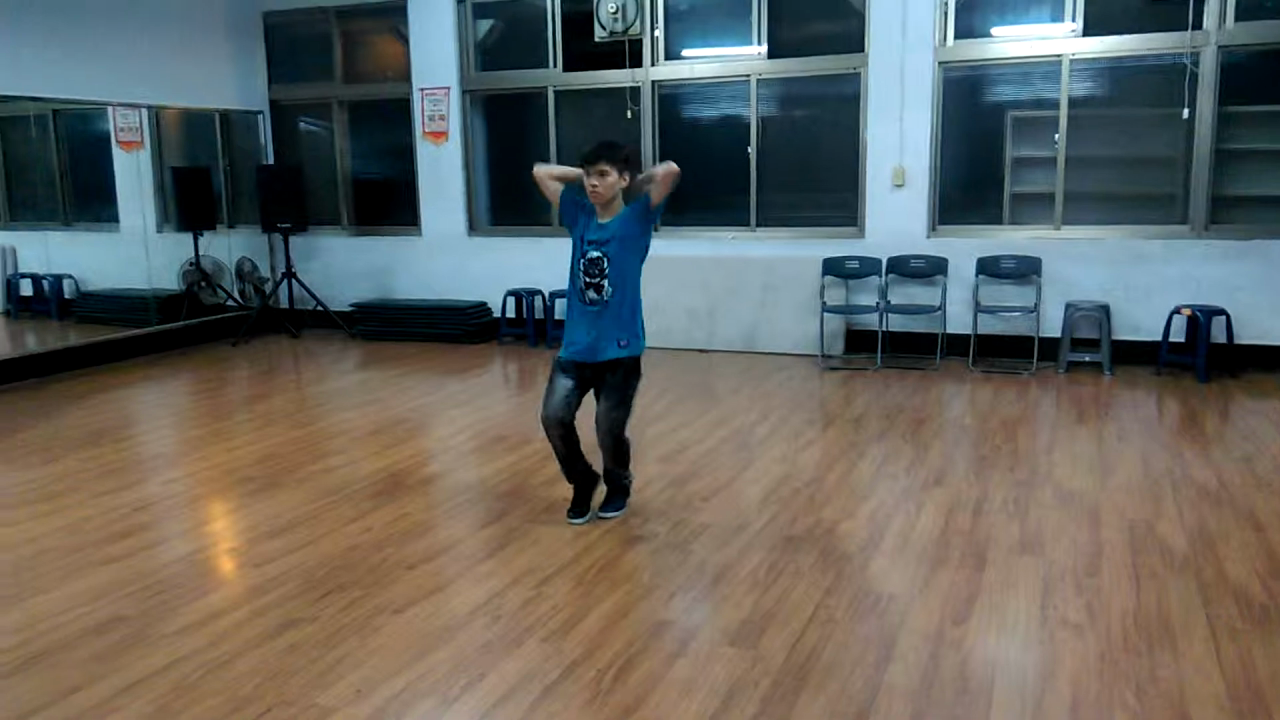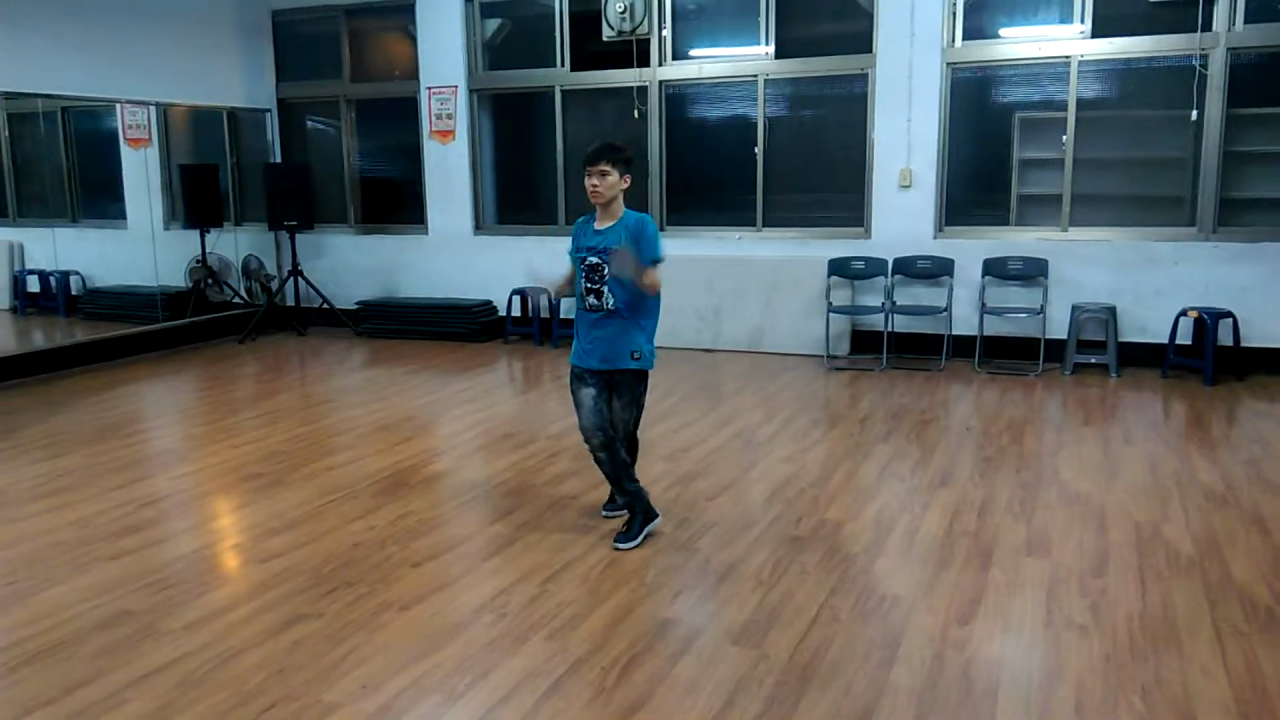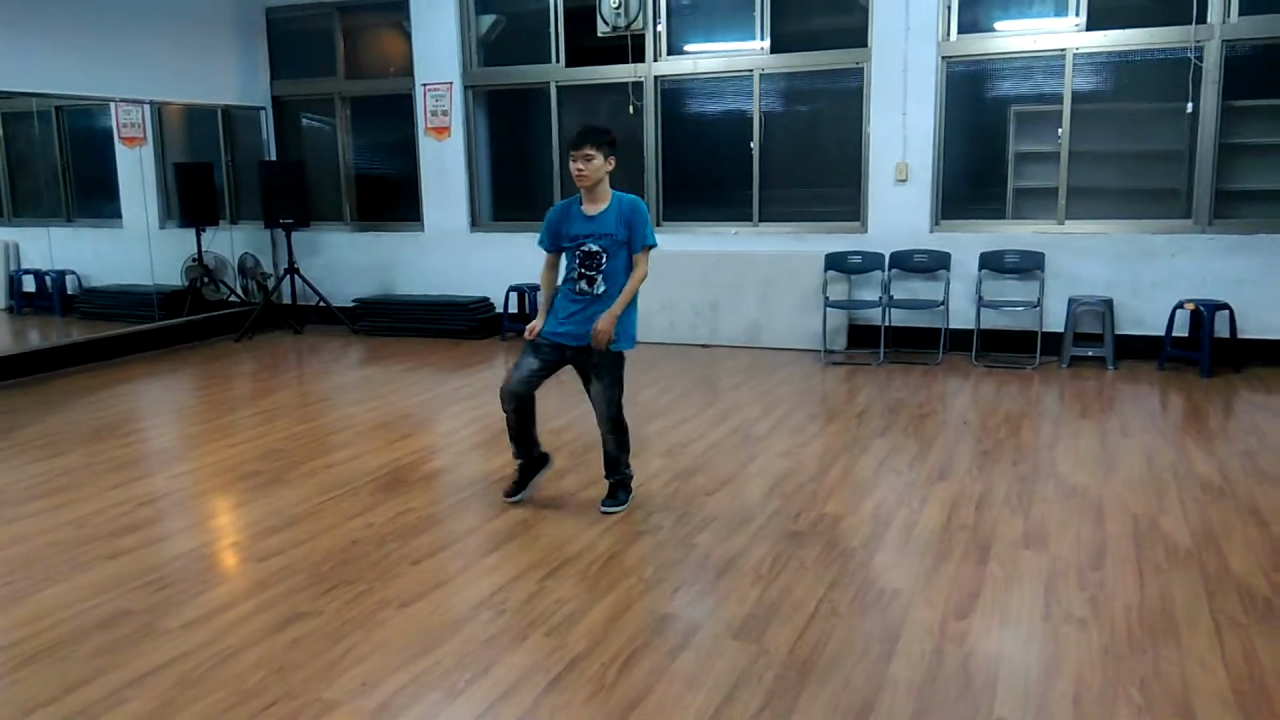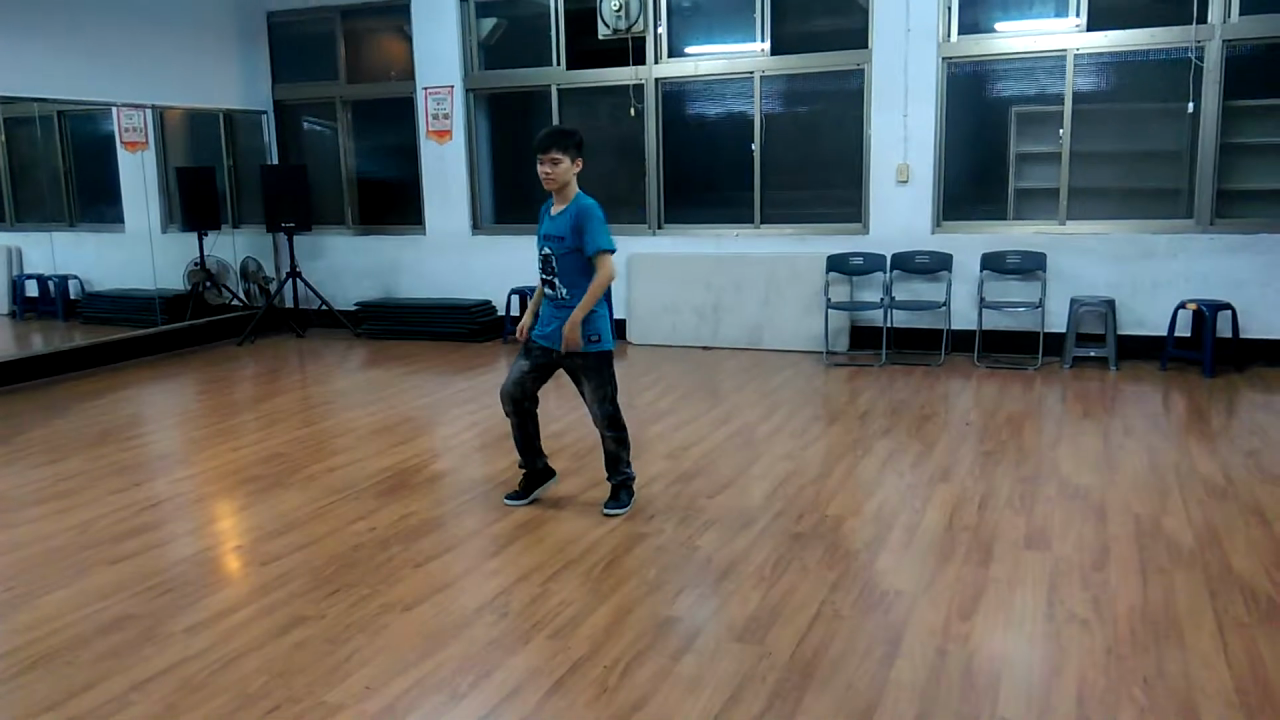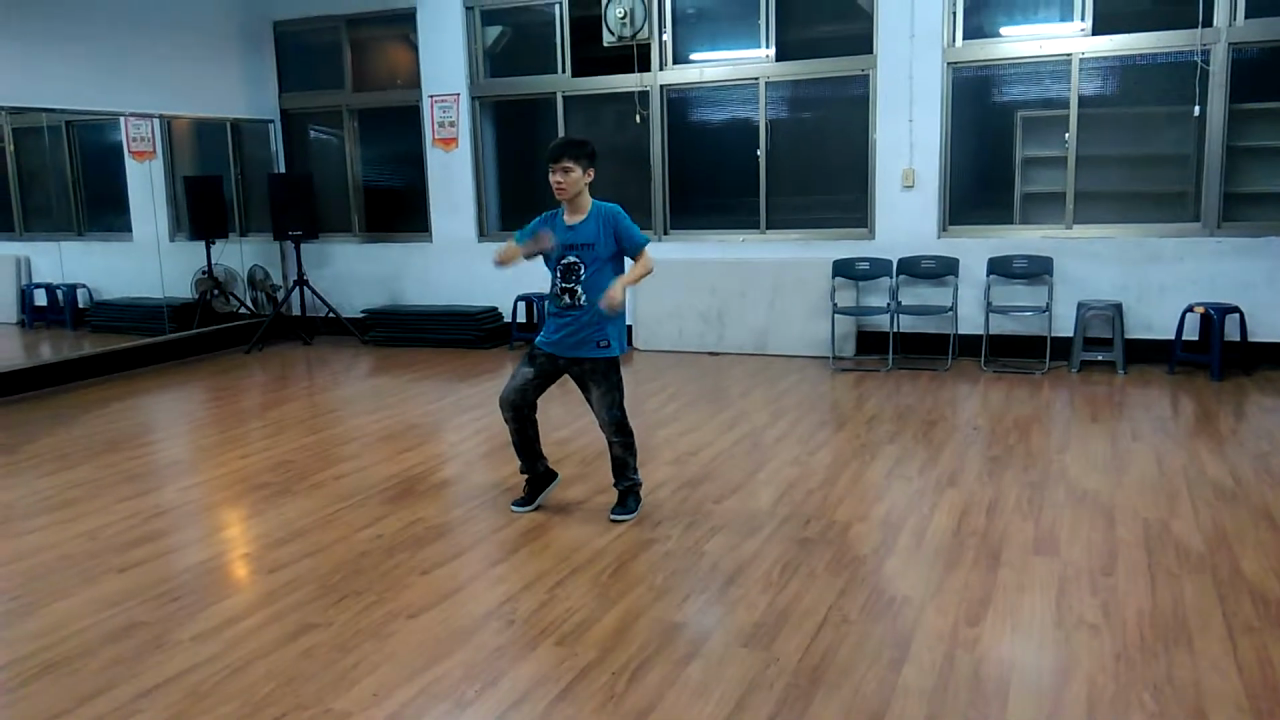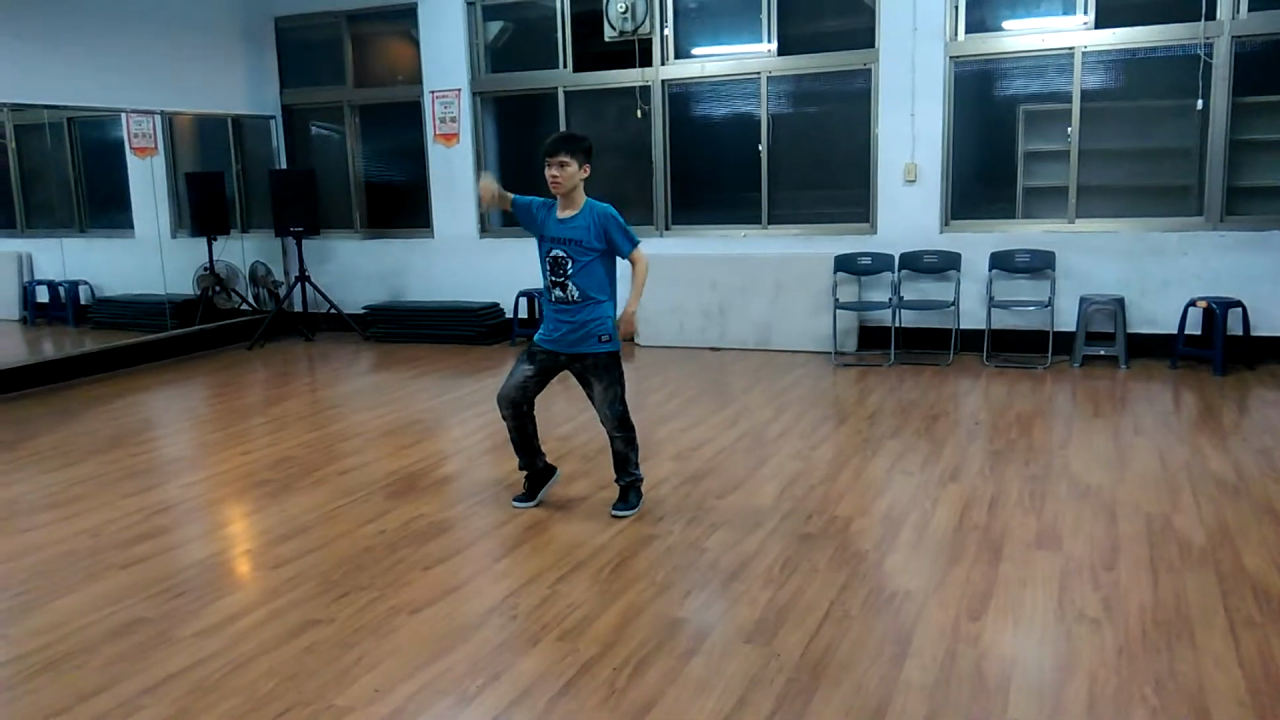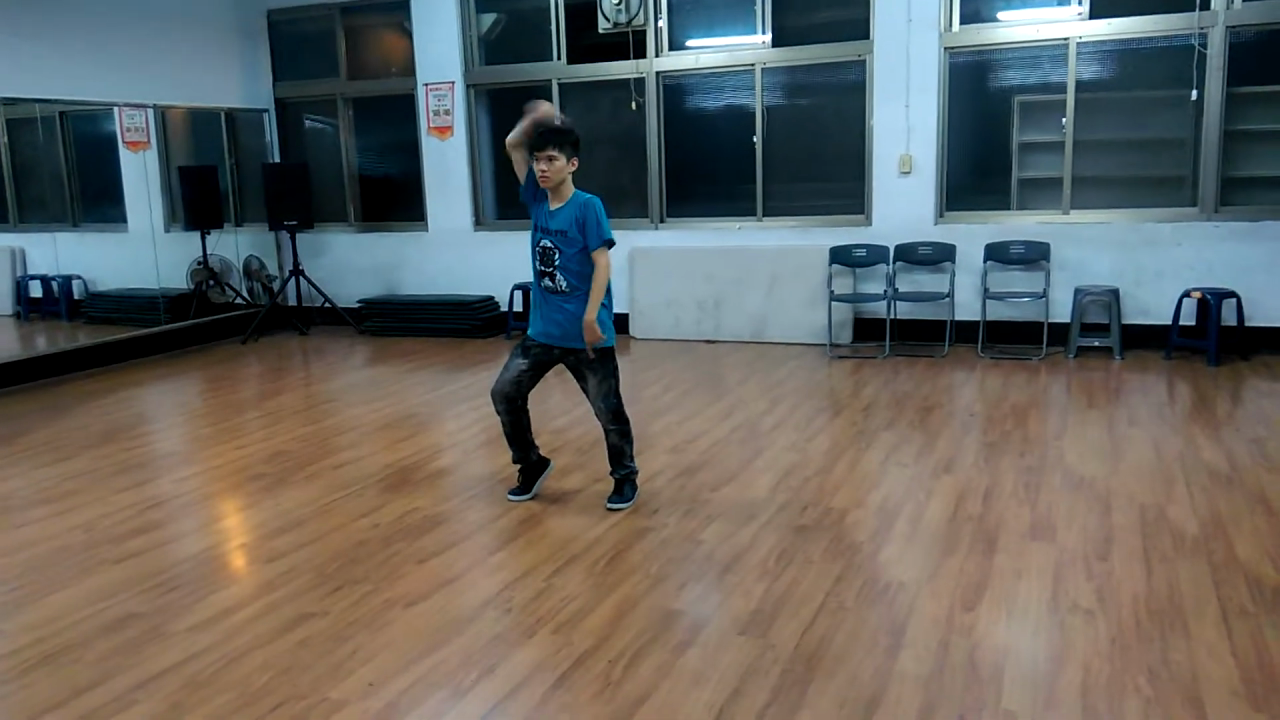
dt=0.4s
person 1, frame 1
left shoulder: (637, 218)
right shoulder: (579, 213)
left elbow: (670, 173)
right elbow: (542, 174)
left wrist: (646, 179)
right wrist: (583, 172)
left hip: (619, 344)
right hip: (576, 343)
left knee: (609, 428)
right knee: (554, 417)
left ankle: (618, 486)
right ankle: (582, 484)
person 1, frame 2
left shoulder: (640, 226)
right shoulder: (581, 228)
left elbow: (654, 285)
left wrist: (630, 268)
right wrist: (553, 287)
left hip: (629, 349)
right hip: (587, 349)
left knee: (622, 430)
right knee: (594, 430)
left ankle: (622, 490)
right ankle: (641, 509)
person 1, frame 3
left shoulder: (631, 209)
right shoulder: (560, 214)
left elbow: (642, 266)
left wrist: (614, 313)
right wrist: (542, 315)
left hip: (604, 332)
right hip: (559, 327)
left knee: (608, 414)
right knee: (514, 390)
left ankle: (619, 481)
right ankle: (531, 461)
person 1, frame 4
left shoulder: (587, 211)
right shoulder: (546, 211)
left elbow: (606, 272)
left wrist: (575, 319)
right wrist: (530, 314)
left hip: (586, 334)
right hip: (547, 328)
left knee: (604, 413)
right knee: (513, 393)
left ankle: (622, 482)
right ankle: (537, 471)
person 1, frame 5
left shoulder: (611, 217)
right shoulder: (546, 223)
left elbow: (646, 262)
right elbow: (501, 258)
left wrist: (620, 283)
right wrist: (528, 247)
left hip: (597, 342)
right hip: (553, 338)
left knee: (612, 420)
right knee: (513, 401)
left ankle: (629, 488)
right ankle: (539, 476)
person 1, frame 6
left shoulder: (603, 216)
right shoulder: (540, 211)
left elbow: (640, 260)
right elbow: (499, 199)
left wrist: (630, 309)
right wrist: (489, 189)
left hip: (596, 338)
right hip: (551, 335)
left knee: (613, 416)
right knee: (511, 398)
left ankle: (631, 484)
right ankle: (539, 472)
person 1, frame 7
left shoulder: (588, 206)
right shoulder: (536, 199)
left elbow: (601, 265)
right elbow: (513, 144)
left wrist: (590, 318)
right wrist: (535, 116)
left hip: (586, 331)
right hip: (542, 331)
left knee: (607, 410)
right knee: (504, 392)
left ankle: (625, 477)
right ankle: (532, 465)
